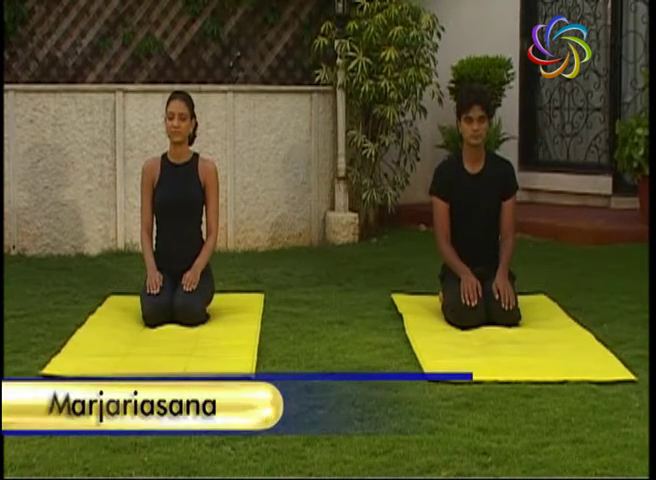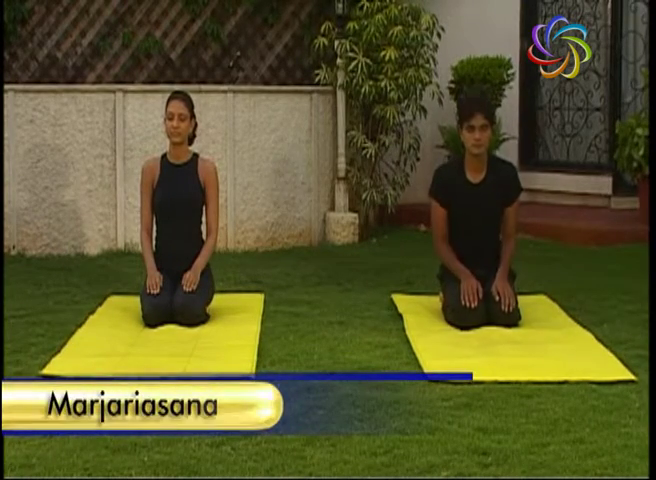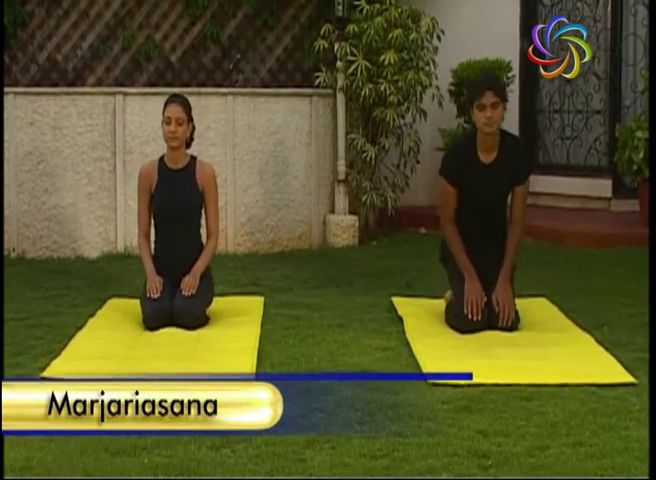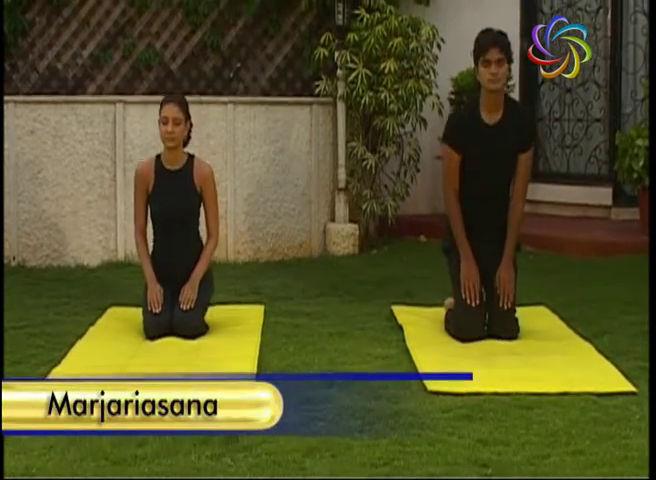
dt=0.5s
person 1, frame 1
left shoulder: (503, 171)
right shoulder: (445, 173)
left elbow: (507, 233)
right elbow: (443, 239)
left wrist: (502, 273)
right wrist: (464, 274)
left hip: (493, 266)
right hip: (458, 268)
left knee: (507, 315)
right knee: (467, 315)
left ankle: (489, 292)
right ankle: (450, 296)
person 1, frame 2
left shoulder: (506, 174)
right shoulder: (445, 177)
left elbow: (509, 235)
right elbow: (440, 241)
left wrist: (502, 275)
right wrist: (465, 276)
left hip: (493, 267)
right hip: (457, 268)
left knee: (507, 315)
right knee: (468, 316)
left ankle: (487, 295)
right ankle: (451, 298)
person 1, frame 3
left shoulder: (517, 155)
right shoulder: (456, 156)
left elbow: (516, 222)
right elbow: (448, 222)
left wrist: (504, 280)
right wrist: (470, 278)
left hip: (498, 248)
right hip: (461, 249)
left knee: (505, 321)
right knee: (469, 321)
left ankle: (490, 298)
right ankle: (455, 299)
person 1, frame 4
left shoulder: (521, 122)
right shoulder: (460, 122)
left elbow: (519, 194)
right elbow: (450, 193)
left wrist: (508, 258)
right wrist: (465, 257)
left hip: (501, 233)
right hip: (463, 234)
left knee: (505, 328)
right knee: (469, 329)
right ankle: (453, 309)
person 2, frame 1
left shoulder: (206, 168)
right shoulder: (151, 168)
left elbow: (212, 231)
right elbow: (146, 229)
left wrist: (197, 269)
right wrist: (151, 269)
left hip: (195, 265)
right hip: (162, 265)
left knee: (187, 310)
right knee: (154, 312)
left ankle: (194, 297)
right ankle: (163, 294)
person 2, frame 2
left shoulder: (206, 169)
right shoulder: (151, 168)
left elbow: (212, 232)
right elbow: (145, 230)
left wrist: (196, 269)
right wrist: (151, 269)
left hip: (195, 265)
right hip: (162, 266)
left knee: (187, 310)
right knee: (154, 312)
left ankle: (191, 300)
right ankle: (167, 296)
person 2, frame 3
left shoulder: (204, 172)
right shoulder: (148, 172)
left elbow: (213, 235)
right elbow: (143, 234)
left wrist: (196, 273)
right wrist: (151, 273)
left hip: (194, 269)
right hip: (161, 269)
left knee: (187, 313)
right knee: (154, 316)
left ankle: (195, 301)
right ankle: (165, 299)
person 2, frame 4
left shoulder: (202, 171)
right shoulder: (144, 171)
left elbow: (213, 235)
right elbow: (140, 233)
left wrist: (194, 281)
right wrist: (151, 280)
left hip: (194, 266)
right hip: (160, 268)
left knee: (187, 327)
right knee: (155, 328)
left ankle: (193, 312)
right ankle: (167, 311)
